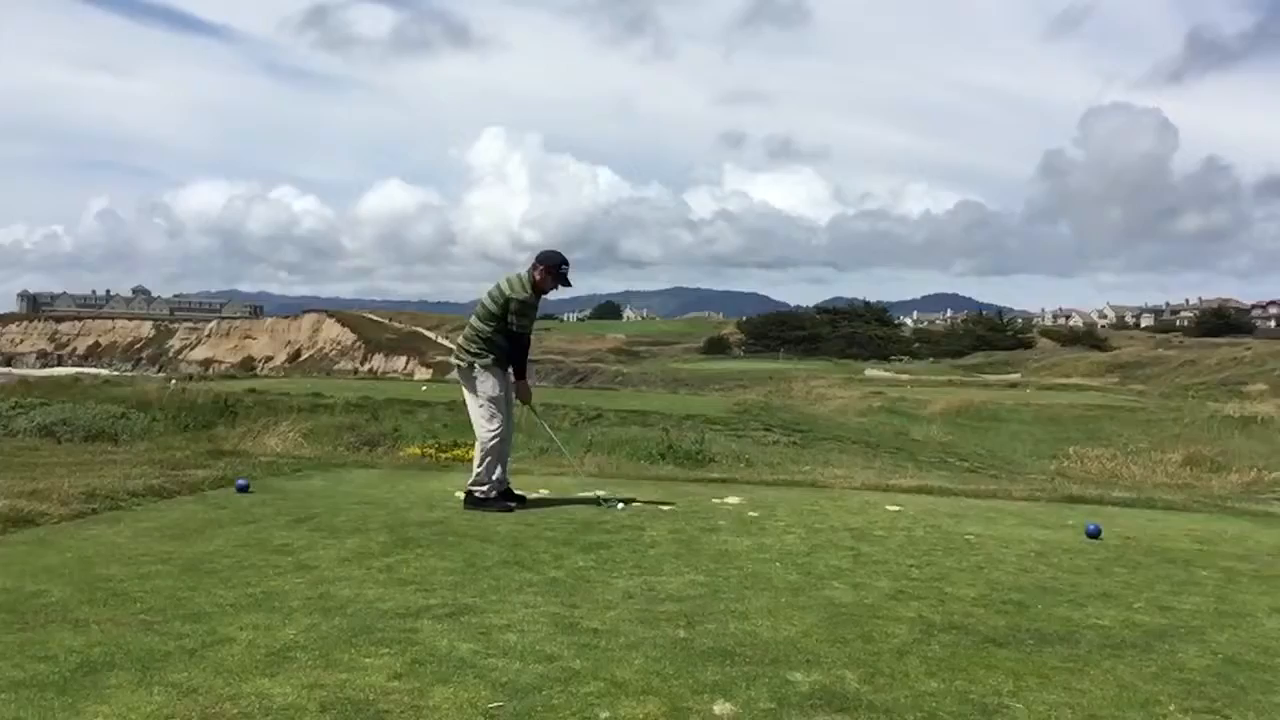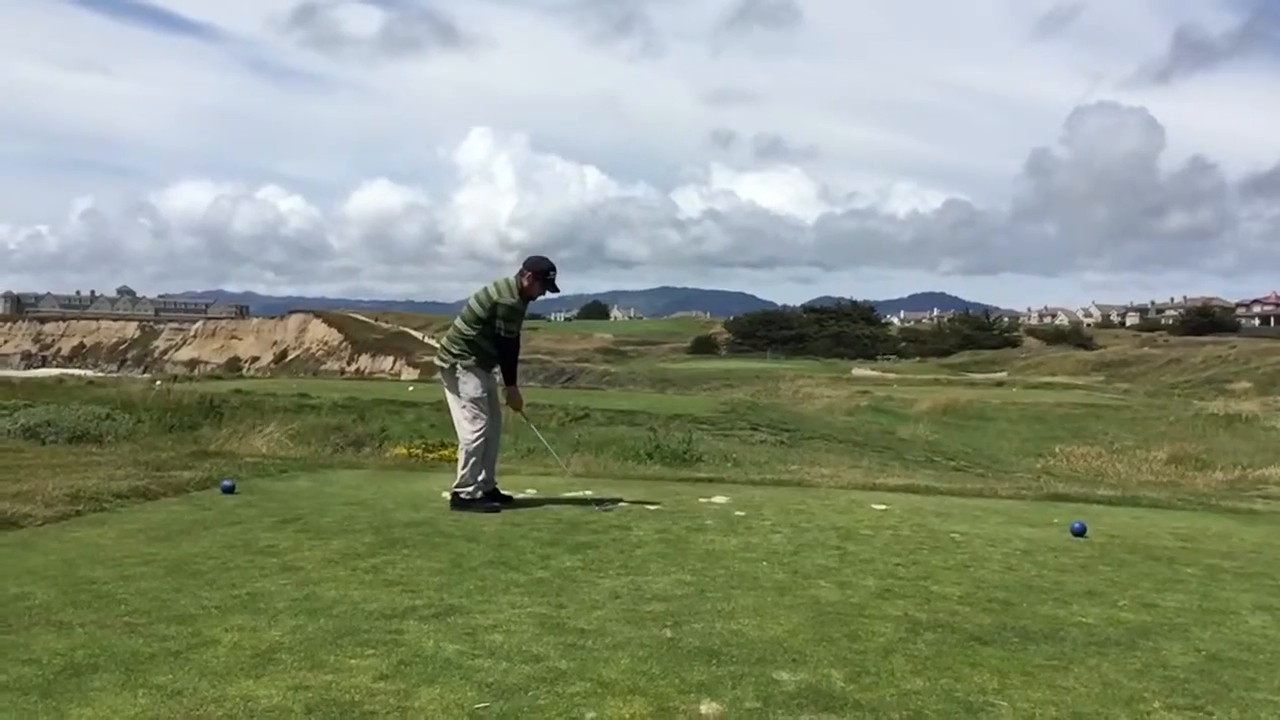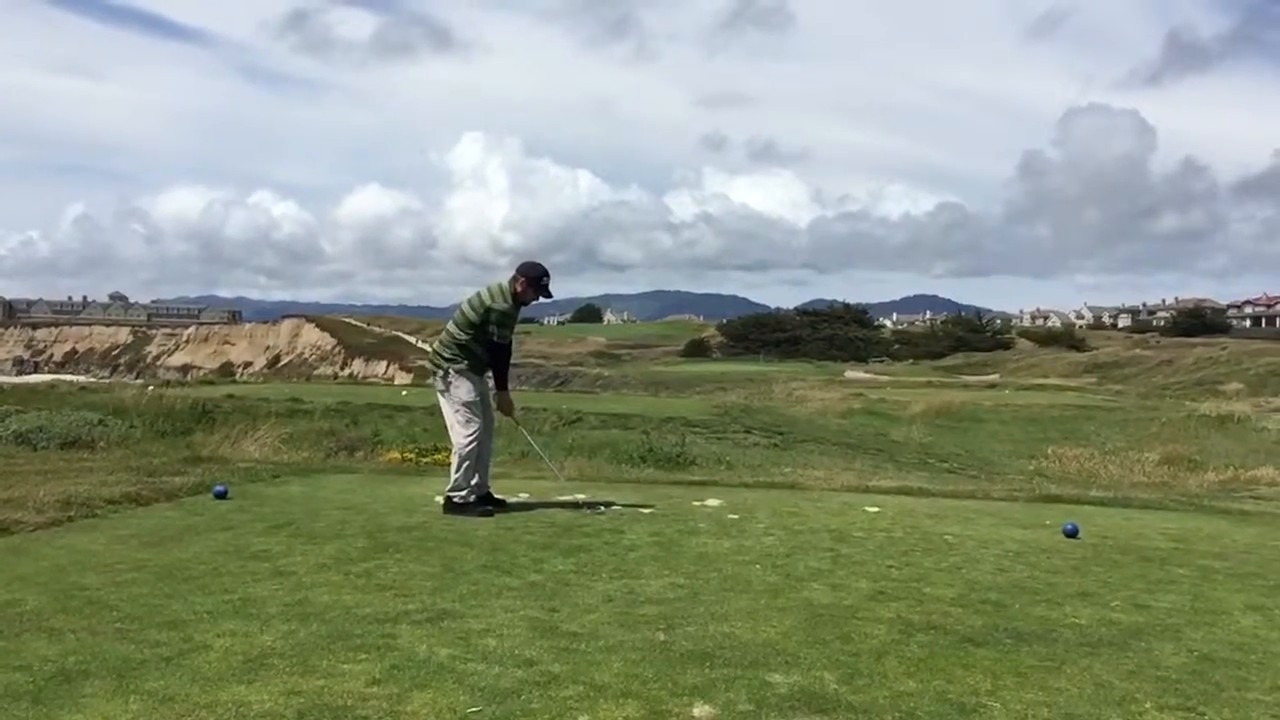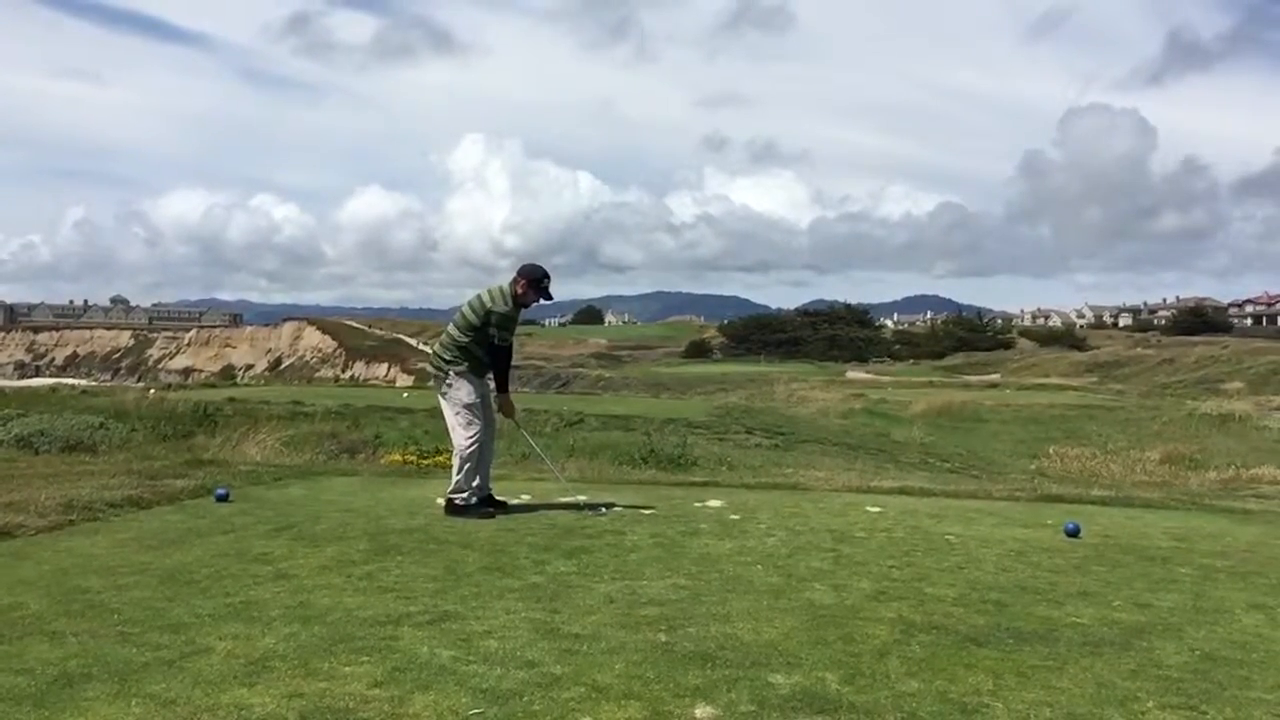
dt=0.7s
person 1, frame 1
left shoulder: (522, 287)
right shoulder: (522, 295)
left elbow: (519, 339)
right elbow: (517, 340)
left wrist: (518, 379)
right wrist: (521, 381)
left hip: (490, 361)
right hip: (478, 361)
left knee: (503, 425)
right knee: (493, 426)
left ankle: (498, 486)
right ankle: (478, 492)
person 1, frame 2
left shoulder: (511, 293)
right shoulder: (509, 300)
left elbow: (508, 344)
right elbow: (506, 346)
left wrist: (510, 385)
right wrist: (511, 387)
left hip: (475, 362)
right hip: (461, 362)
left knee: (492, 425)
right knee: (476, 426)
left ankle: (485, 487)
right ankle: (464, 494)
person 1, frame 3
left shoulder: (503, 297)
right shoulder: (502, 305)
left elbow: (500, 349)
right elbow: (498, 351)
left wrist: (500, 390)
right wrist: (503, 392)
left hip: (467, 367)
right hip: (453, 366)
left knee: (484, 428)
right knee: (469, 430)
left ankle: (478, 491)
right ankle: (457, 497)
person 1, frame 4
left shoulder: (503, 300)
right shoulder: (502, 307)
left elbow: (500, 352)
right elbow: (498, 353)
left wrist: (501, 392)
right wrist: (503, 394)
left hip: (467, 368)
right hip: (454, 368)
left knee: (485, 430)
right knee: (470, 432)
left ankle: (479, 493)
right ankle: (459, 499)
